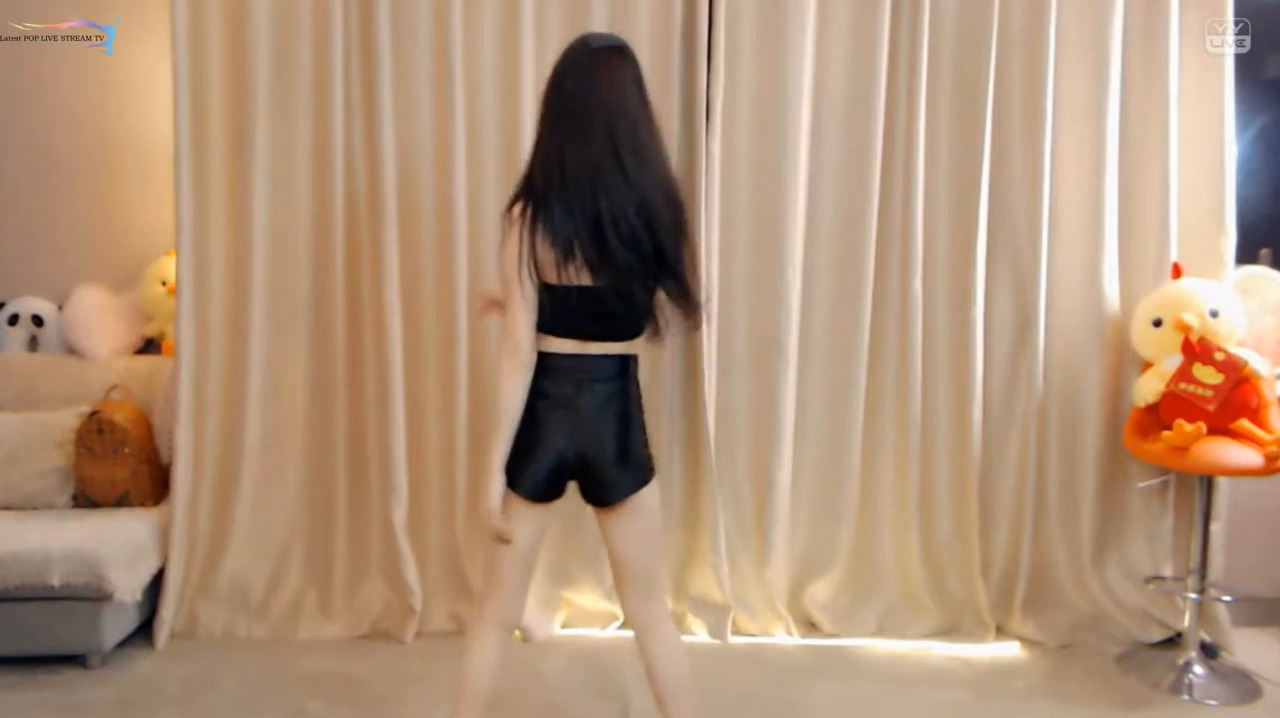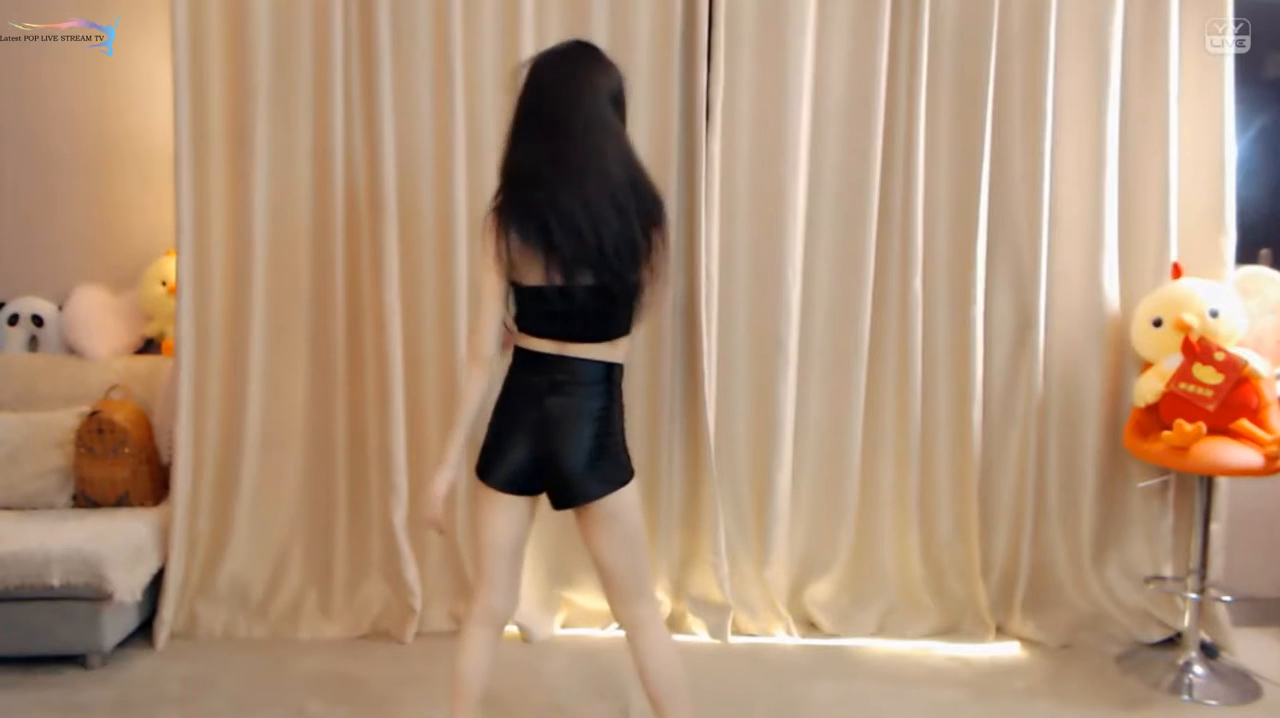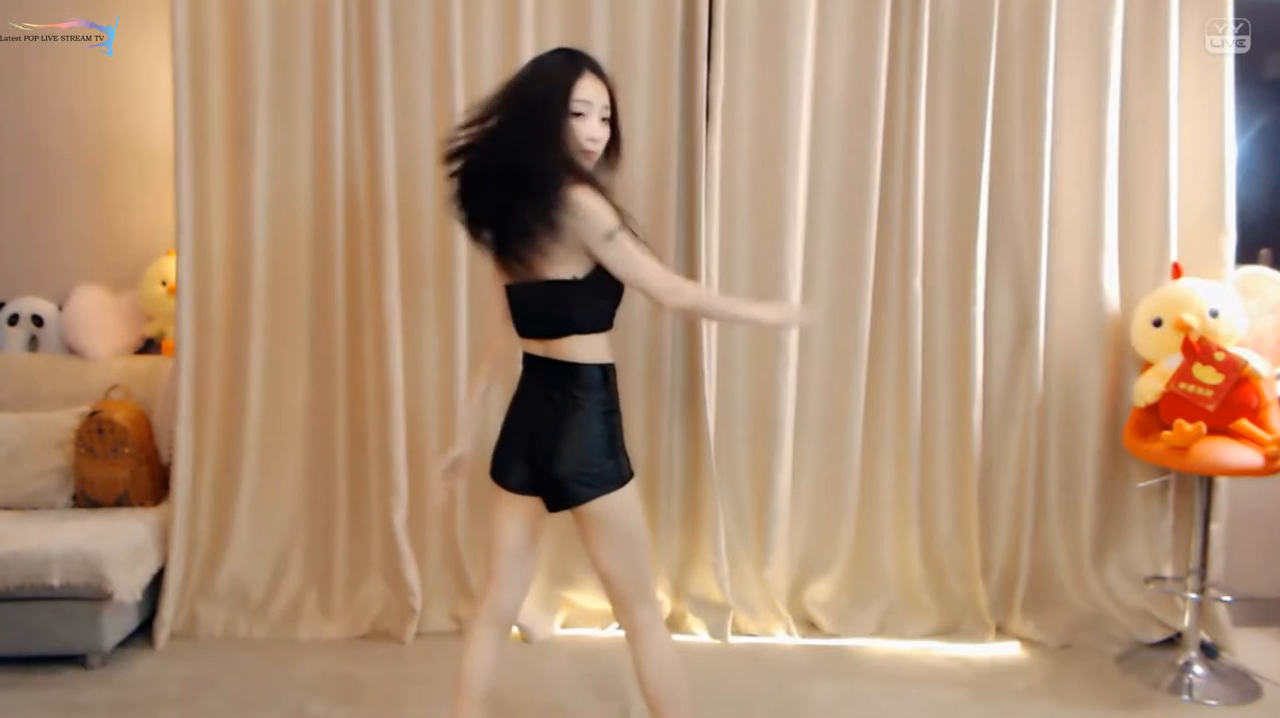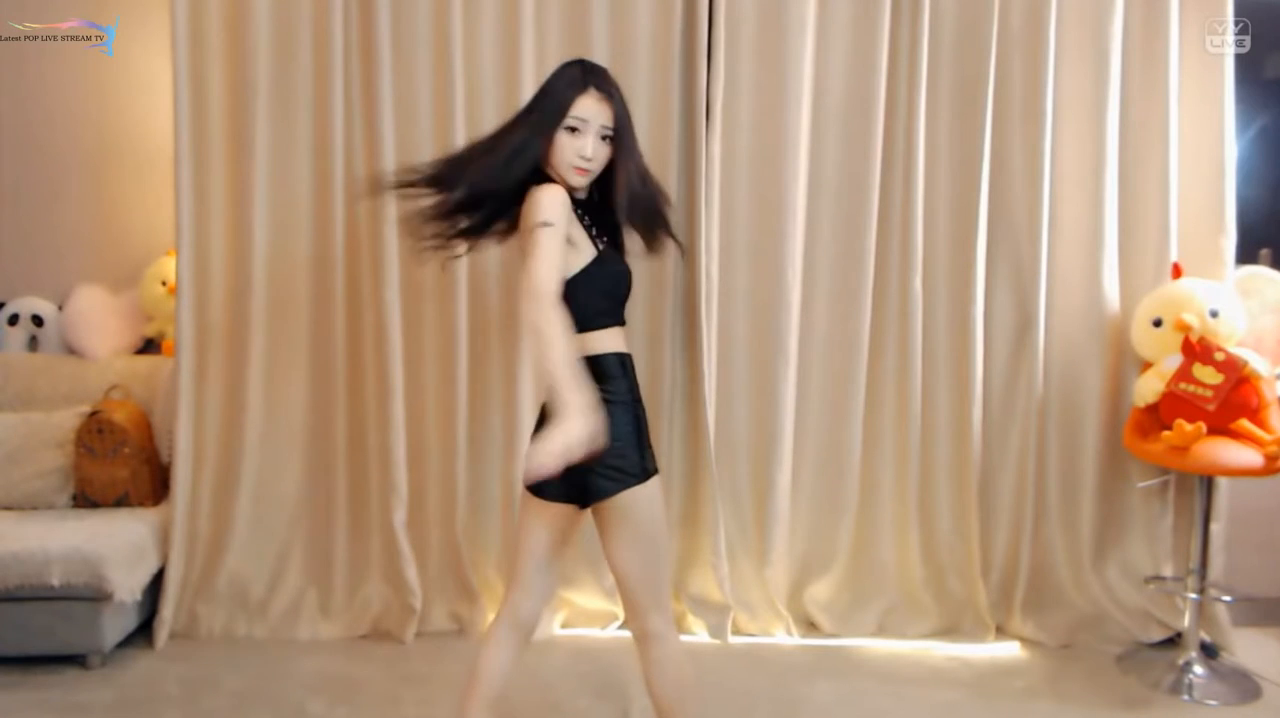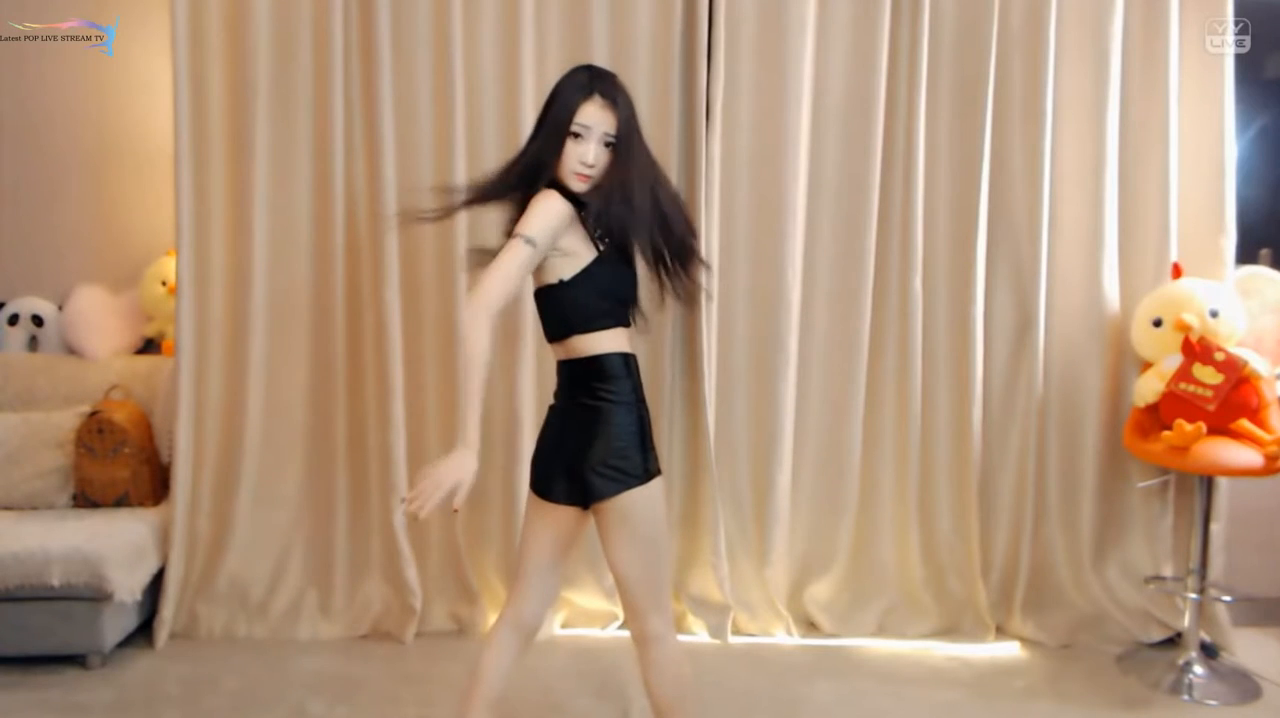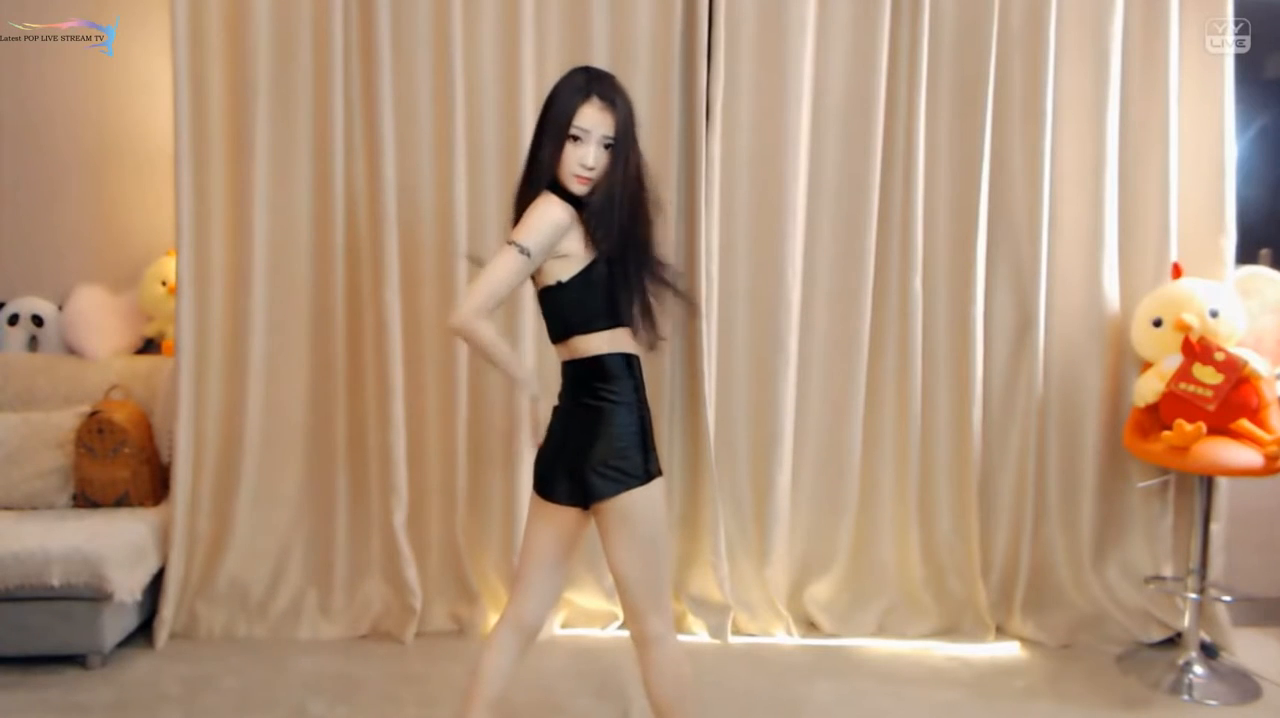
dt=0.2s
person 1, frame 1
left shoulder: (531, 214)
right shoulder: (656, 208)
left elbow: (519, 351)
left wrist: (494, 469)
left hip: (545, 413)
right hip: (616, 416)
left knee: (496, 613)
right knee: (650, 611)
person 1, frame 2
left shoulder: (508, 216)
right shoulder: (634, 210)
left elbow: (484, 349)
left wrist: (451, 458)
left hip: (518, 417)
right hip: (593, 421)
left knee: (488, 609)
right knee: (640, 611)
person 1, frame 3
left shoulder: (511, 206)
right shoulder: (576, 204)
right elbow: (670, 291)
left wrist: (468, 430)
right wrist: (764, 312)
left hip: (532, 419)
right hip: (582, 417)
left knee: (494, 609)
right knee: (641, 616)
person 1, frame 4
left shoulder: (566, 210)
right shoulder: (549, 201)
right elbow: (540, 298)
right wrist: (576, 408)
left hip: (590, 415)
right hip: (608, 411)
left knee: (519, 613)
right knee: (654, 622)
person 1, frame 5
left shoulder: (583, 215)
right shoulder: (553, 207)
right elbow: (478, 312)
right wrist: (469, 445)
left hip: (575, 420)
right hip: (607, 419)
left knee: (521, 612)
right knee: (653, 623)
person 1, frame 6
left shoulder: (592, 216)
right shoulder: (553, 211)
right elbow: (465, 315)
right wrist: (530, 382)
left hip: (579, 422)
right hip: (610, 422)
left knee: (523, 612)
right knee: (654, 624)
